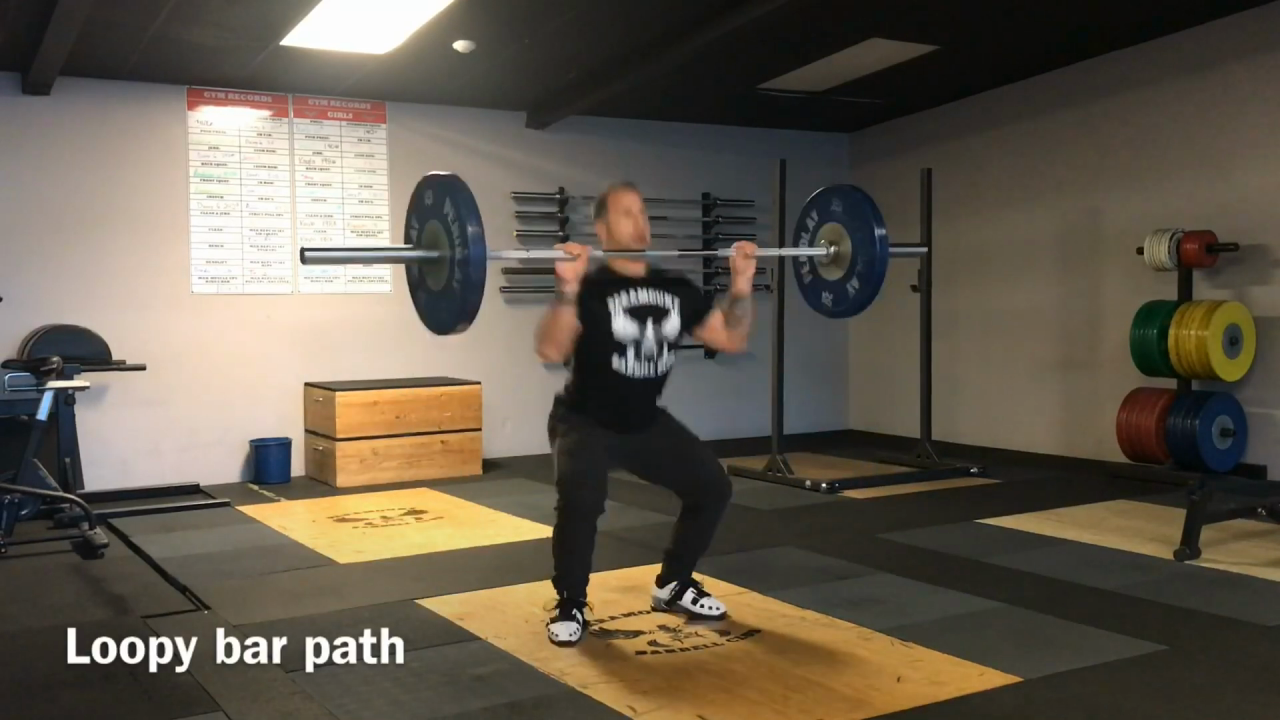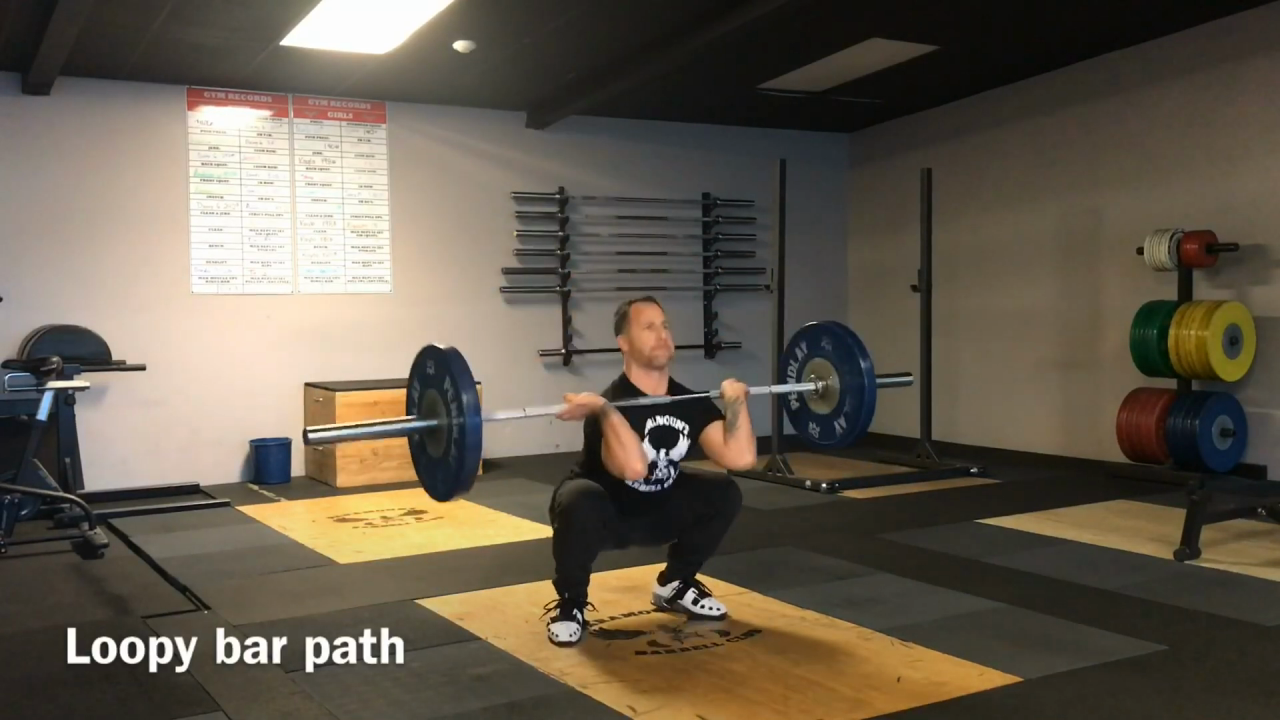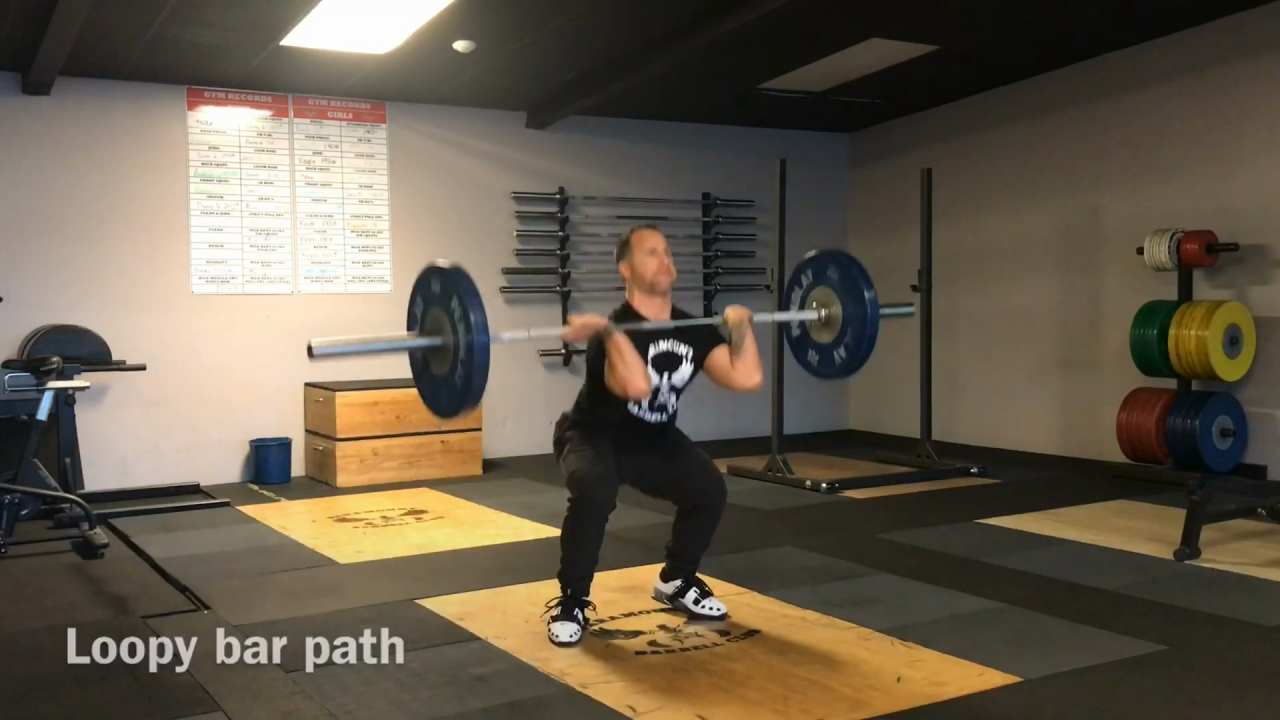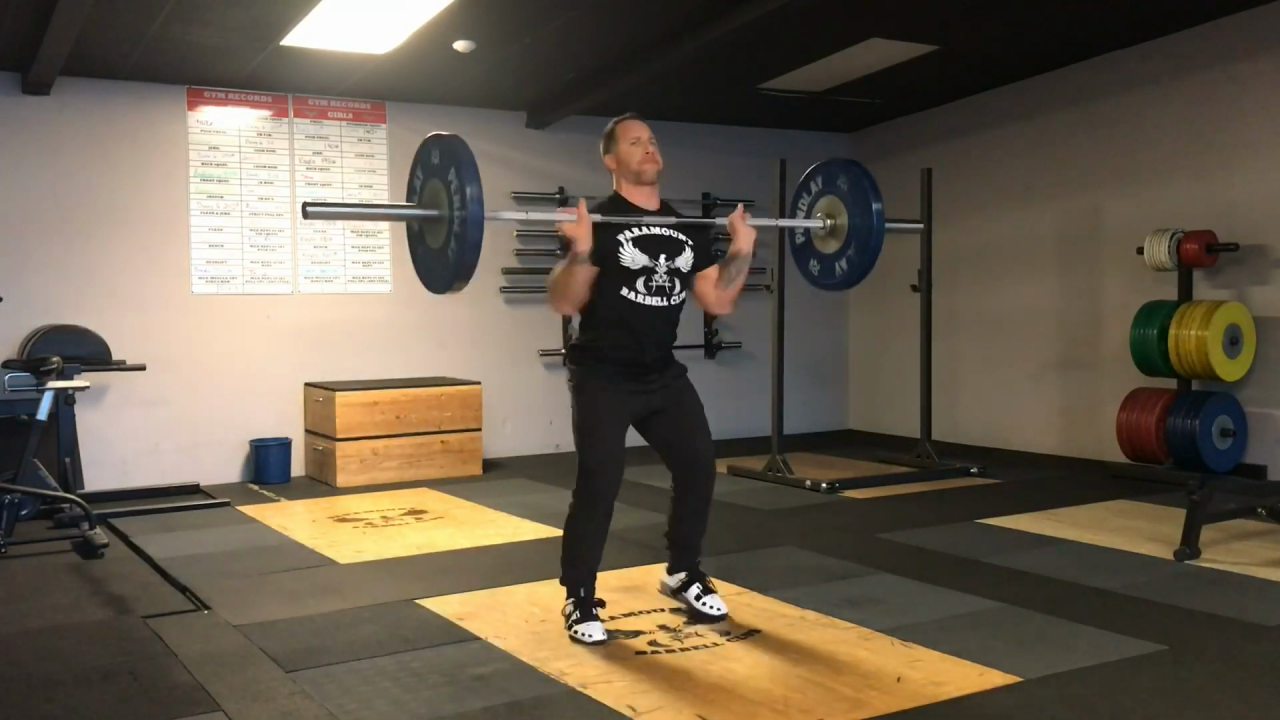
dt=0.5s
person 1, frame 1
left shoulder: (675, 289)
right shoulder: (592, 285)
left elbow: (730, 339)
right elbow: (551, 352)
left wrist: (740, 283)
right wrist: (568, 289)
left hip: (646, 422)
right hip: (587, 421)
left knee: (712, 485)
right knee: (581, 496)
left ankle: (674, 583)
right ankle: (569, 604)
person 1, frame 2
left shoulder: (690, 403)
right shoulder: (612, 405)
left elbow: (741, 457)
right elbow: (632, 468)
left wrist: (734, 400)
right wrist: (602, 409)
left hip: (656, 509)
right hip: (599, 511)
left knee: (724, 496)
right knee: (580, 506)
left ankle: (675, 583)
right ankle: (570, 604)
person 1, frame 3
left shoulder: (693, 331)
right shoulder: (614, 333)
left elbow: (748, 378)
right elbow: (636, 385)
left wrist: (739, 324)
right wrist: (606, 328)
left hip: (655, 441)
right hip: (594, 438)
left knee: (709, 489)
right knee: (594, 493)
left ankle: (676, 580)
right ankle: (572, 602)
person 1, frame 4
left shoulder: (685, 230)
right shoulder: (599, 220)
left elbow: (718, 302)
right elbow: (564, 303)
left wrist: (738, 249)
right wrist: (578, 250)
left hip: (664, 375)
right hip: (602, 374)
left knee: (698, 471)
right knee: (598, 482)
left ankle: (682, 575)
right ankle: (579, 599)
